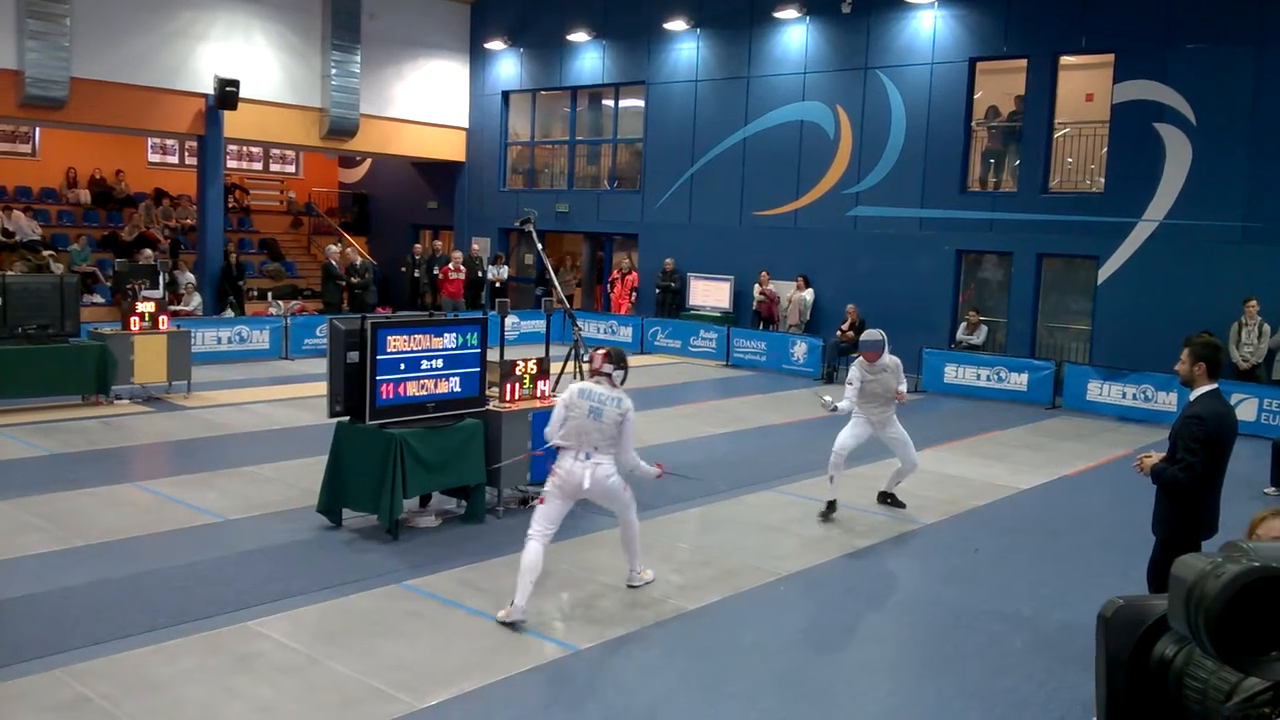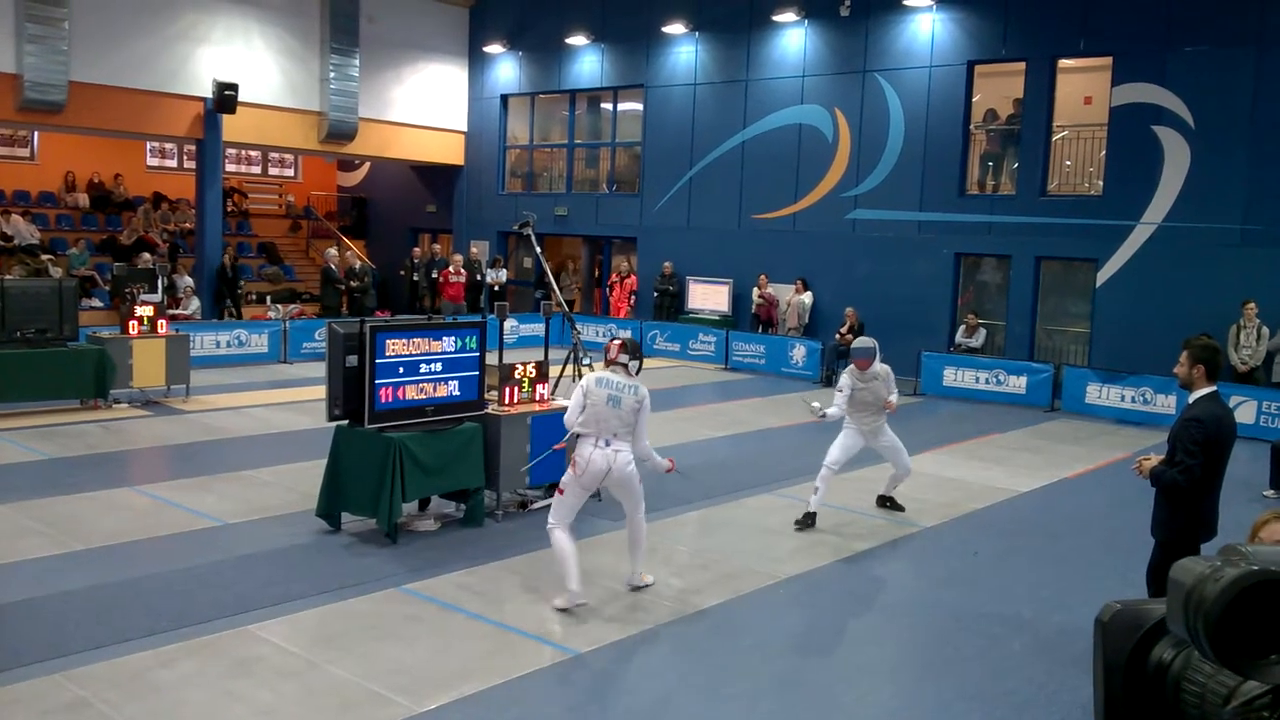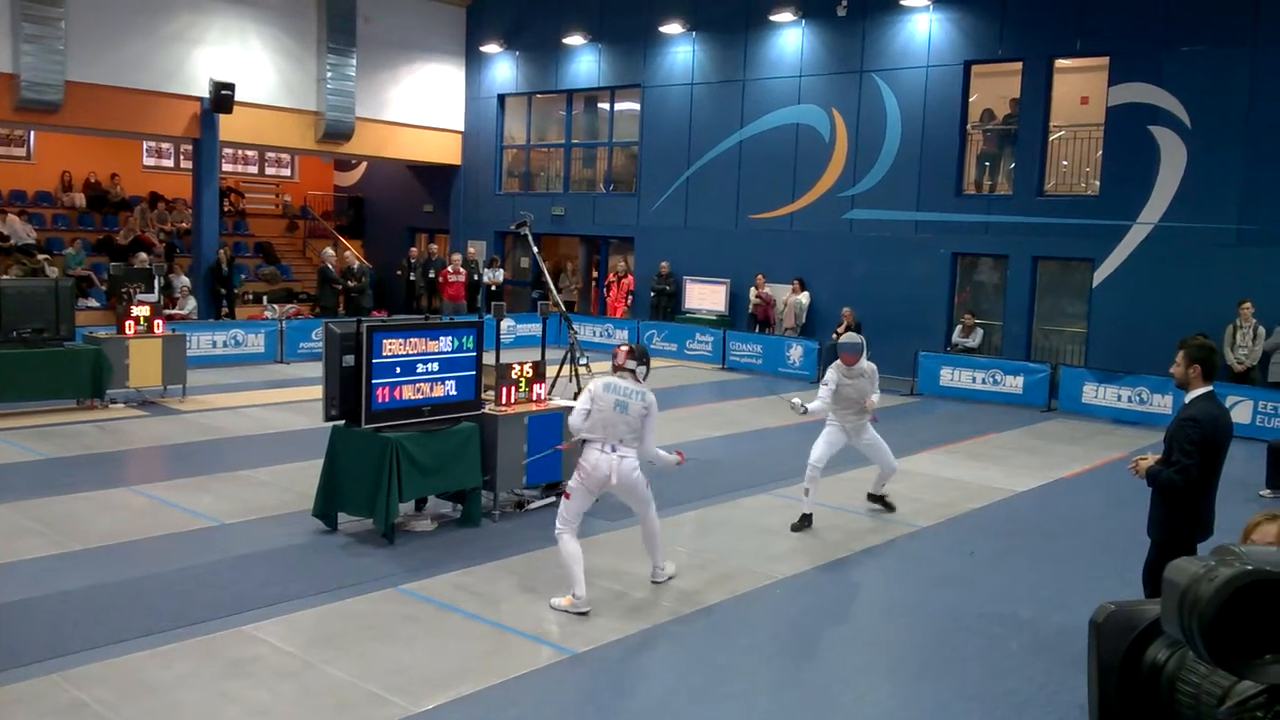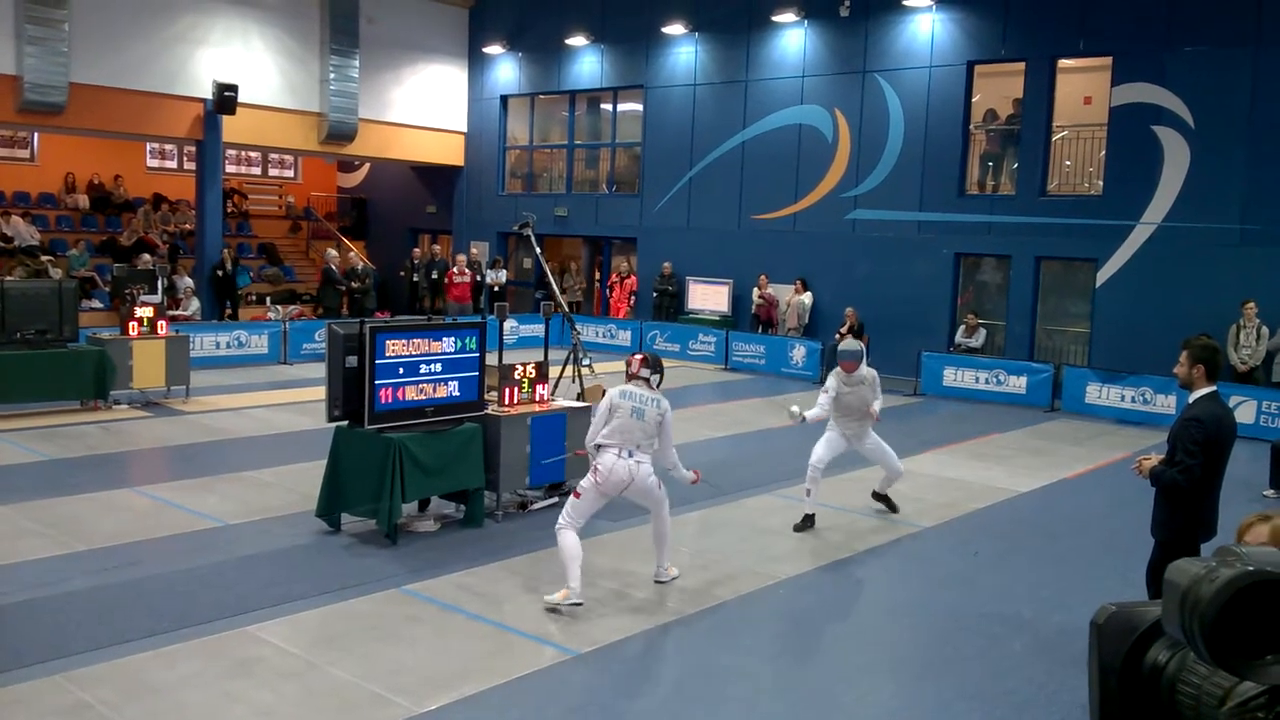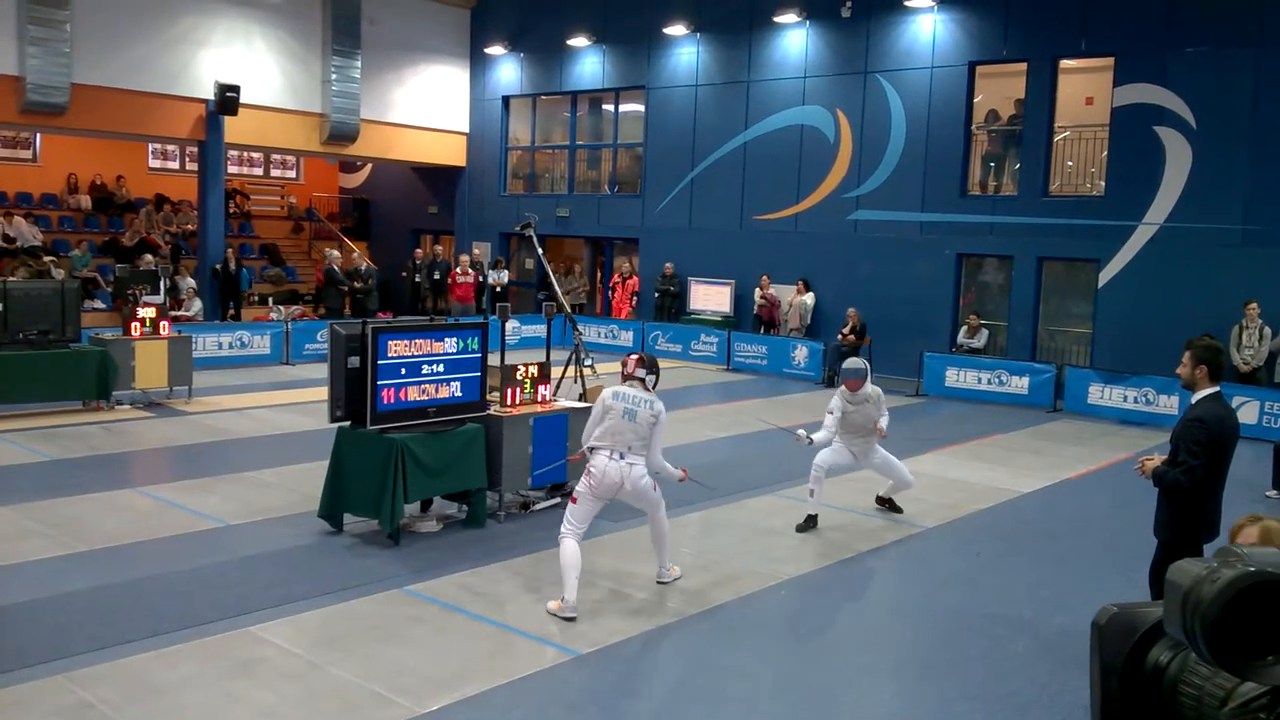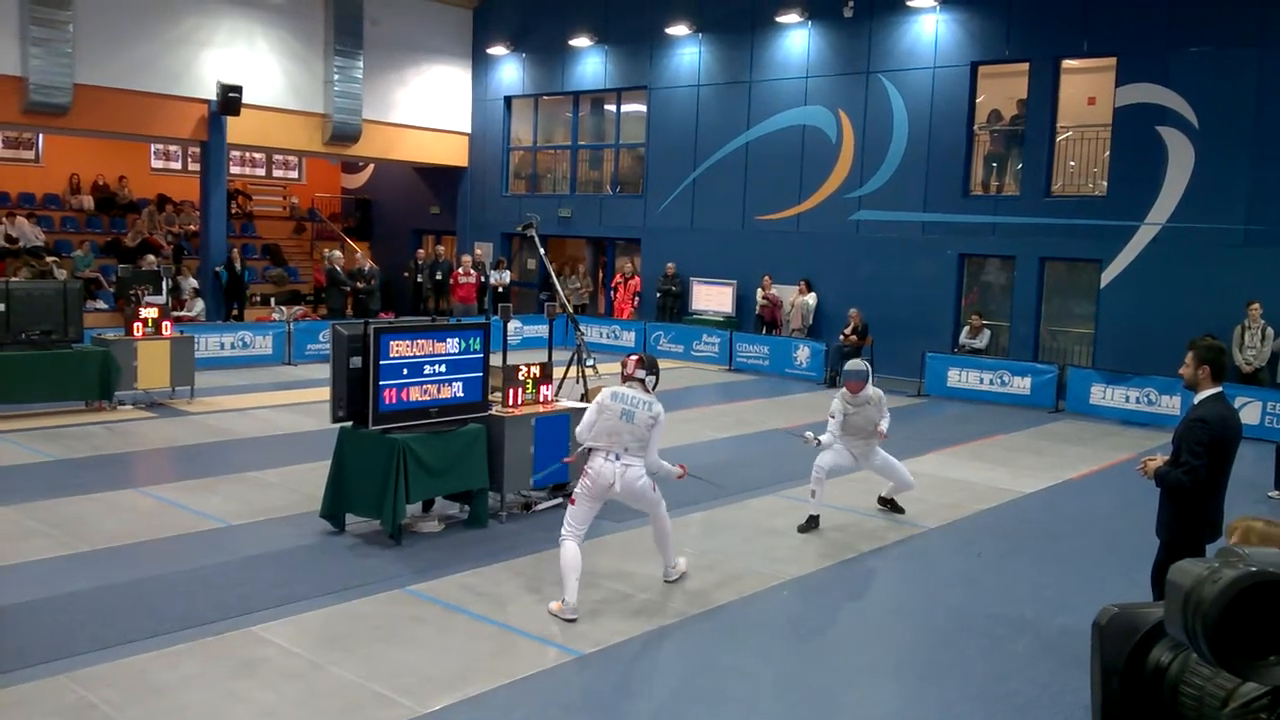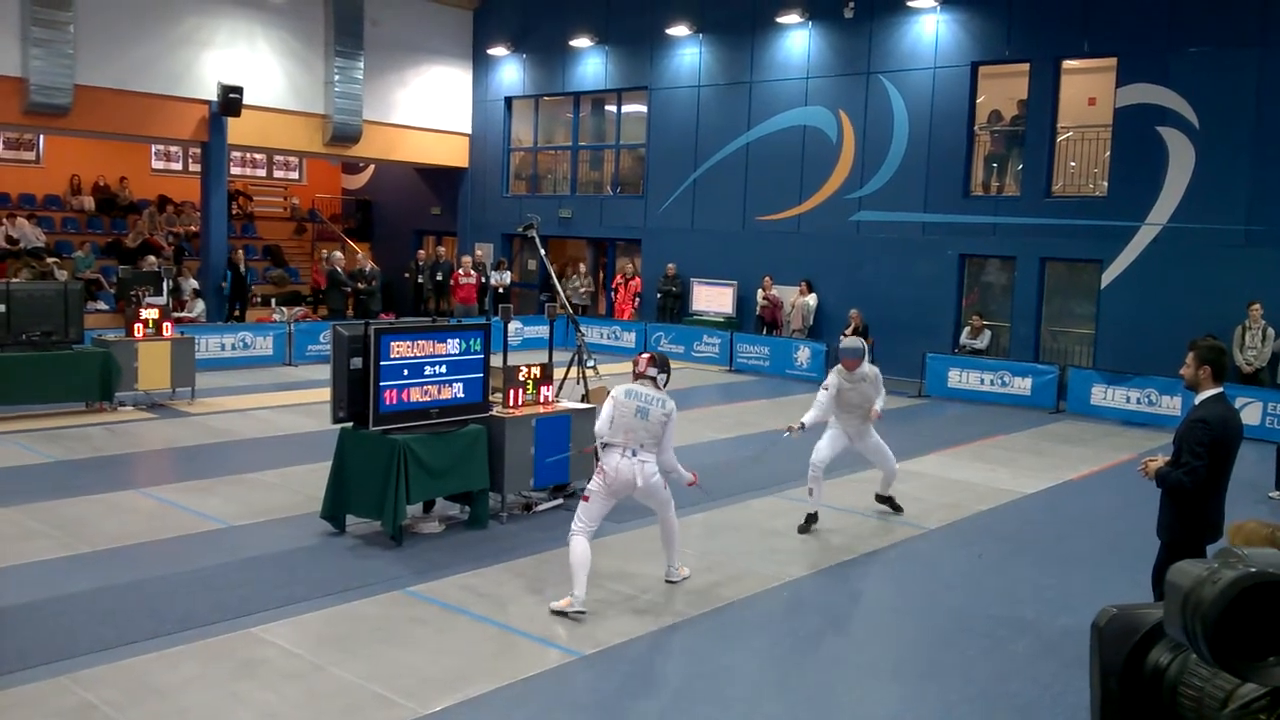
dt=0.2s
person 1, frame 1
left shoulder: (574, 390)
right shoulder: (624, 403)
left elbow: (550, 435)
right elbow: (626, 456)
right wrist: (651, 471)
left hip: (567, 470)
right hip: (603, 474)
left knee: (537, 538)
right knee: (628, 512)
left ankle: (518, 605)
right ankle: (636, 573)
person 1, frame 2
left shoulder: (590, 380)
right shoulder: (640, 392)
left elbow: (569, 422)
right elbow: (640, 445)
right wrist: (662, 464)
left hip: (587, 458)
right hip: (621, 461)
left knee: (557, 526)
right knee: (636, 513)
left ankle: (573, 592)
right ankle: (637, 575)
person 1, frame 3
left shoulder: (598, 386)
right shoulder: (647, 398)
left elbow: (574, 425)
right elbow: (646, 449)
right wrist: (671, 459)
left hip: (593, 463)
right hip: (626, 467)
left knee: (565, 531)
right knee: (647, 511)
left ankle: (579, 596)
right ankle: (659, 569)
person 1, frame 4
left shoulder: (615, 394)
right shoulder: (662, 405)
left elbow: (592, 438)
right elbow: (666, 454)
right wrist: (685, 475)
left hip: (607, 468)
right hip: (640, 473)
left knee: (566, 527)
right knee: (661, 508)
left ankle: (572, 590)
right ankle: (663, 569)
person 1, frame 5
left shoulder: (609, 394)
right shoulder: (656, 407)
left elbow: (587, 439)
right elbow: (654, 459)
right wrist: (675, 474)
left hip: (600, 470)
right hip: (635, 474)
left knee: (569, 535)
right knee: (658, 511)
left ankle: (568, 602)
right ankle: (665, 569)
person 1, frame 6
left shoulder: (608, 394)
right shoulder: (655, 408)
left elbow: (582, 435)
right elbow: (650, 459)
right wrist: (673, 471)
left hip: (599, 471)
right hip: (633, 475)
left knee: (570, 537)
right knee: (659, 510)
left ankle: (569, 603)
right ankle: (671, 567)
person 1, frame 7
left shoulder: (619, 392)
right shoulder: (667, 405)
left elbow: (600, 432)
right elbow: (666, 456)
right wrist: (684, 475)
left hip: (613, 469)
right hip: (646, 472)
left knee: (580, 533)
right knee: (667, 510)
left ankle: (577, 597)
right ankle: (673, 568)
person 2, frame 1
left shoulder: (1196, 415)
right shoulder: (1222, 407)
left elbow: (1184, 477)
left wrist: (1155, 468)
right wrist: (1167, 458)
left hip: (1182, 518)
right hip: (1198, 513)
left knee: (1162, 583)
person 2, frame 2
left shoulder: (1195, 418)
right shoulder: (1221, 410)
left elbow: (1183, 480)
left wrist: (1154, 471)
right wrist: (1165, 461)
left hip: (1181, 520)
right hip: (1197, 516)
left knee: (1161, 586)
person 2, frame 3
left shoulder: (1192, 417)
right shoulder: (1217, 410)
left elbow: (1179, 480)
left wrist: (1150, 471)
right wrist: (1161, 460)
left hip: (1177, 520)
right hip: (1193, 516)
left knee: (1157, 585)
person 2, frame 4
left shoulder: (1195, 417)
right shoulder: (1220, 409)
left elbow: (1183, 480)
left wrist: (1153, 471)
right wrist: (1165, 460)
left hip: (1181, 520)
right hip: (1195, 516)
left knee: (1161, 585)
person 2, frame 5
left shoulder: (1198, 418)
right shoulder: (1224, 410)
left elbow: (1186, 480)
left wrist: (1156, 471)
right wrist: (1168, 461)
left hip: (1183, 521)
right hip: (1199, 516)
left knee: (1164, 585)
person 2, frame 6
left shoulder: (1201, 419)
right shoulder: (1226, 411)
left elbow: (1188, 481)
left wrist: (1158, 472)
right wrist: (1170, 461)
left hip: (1186, 521)
right hip: (1202, 517)
left knee: (1166, 585)
person 2, frame 7
left shoulder: (1201, 419)
right shoulder: (1227, 411)
left elbow: (1189, 481)
left wrist: (1159, 473)
right wrist: (1171, 462)
left hip: (1187, 522)
right hip: (1202, 518)
left knee: (1167, 585)
person 3, frame 1
left shoulder: (894, 363)
right shoulder: (857, 368)
left elbow: (901, 382)
right elbow: (850, 402)
left wrist: (902, 393)
right wrist: (834, 405)
left hip: (888, 420)
right hip: (862, 419)
left knee: (911, 463)
right knee: (839, 450)
left ankle: (885, 494)
right ankle: (831, 502)
person 3, frame 2
left shoulder: (885, 371)
right shoulder: (848, 376)
left elbow: (892, 392)
right elbow: (839, 409)
left wrist: (892, 402)
right wrist: (823, 412)
left hip: (879, 429)
right hip: (854, 429)
left knee: (905, 469)
right knee: (830, 465)
left ankle: (884, 497)
right ankle: (810, 514)
person 3, frame 3
left shoulder: (871, 369)
right shoulder: (834, 372)
right elbow: (822, 402)
left wrist: (872, 402)
right wrist: (804, 408)
left hip: (862, 428)
right hip: (837, 426)
left knee: (891, 467)
right knee: (814, 463)
left ankle: (876, 494)
right ankle: (807, 515)
person 3, frame 4
left shoulder: (871, 376)
right shoulder: (835, 379)
left elbow: (877, 398)
right elbow: (821, 410)
left wrist: (875, 409)
right wrist: (802, 416)
left hip: (864, 433)
right hip: (838, 432)
left knee: (897, 470)
right knee: (816, 463)
left ankle: (880, 493)
right ankle: (809, 516)
person 3, frame 5
left shoulder: (876, 393)
right shoulder: (839, 398)
left elbow: (883, 414)
right elbow: (827, 433)
left wrist: (882, 426)
right wrist: (810, 439)
left hip: (870, 449)
right hip: (844, 447)
left knee: (907, 482)
right knee: (820, 463)
left ankle: (884, 497)
right ankle: (812, 517)
person 3, frame 6
left shoulder: (877, 395)
right shoulder: (841, 401)
left elbow: (884, 417)
right elbow: (832, 435)
left wrist: (883, 429)
right wrist: (816, 441)
left hip: (871, 450)
right hip: (845, 449)
left knee: (907, 484)
right knee: (821, 465)
left ankle: (886, 498)
right ankle: (813, 517)
person 3, frame 7
left shoulder: (873, 373)
right shoulder: (835, 377)
left elbow: (880, 394)
right elbow: (819, 408)
left wrist: (877, 408)
right wrist: (801, 424)
left hip: (864, 430)
right hip: (839, 429)
left knee: (891, 469)
right knee: (817, 462)
left ankle: (883, 495)
right ankle: (812, 514)
